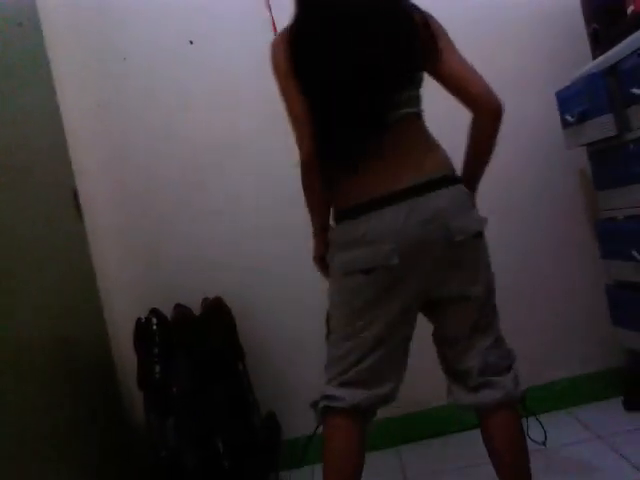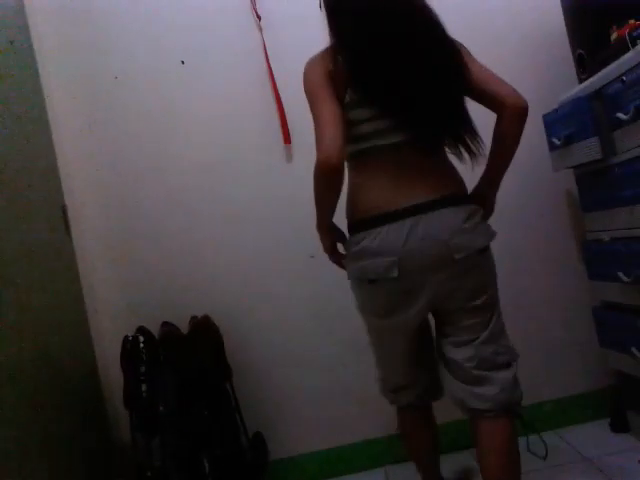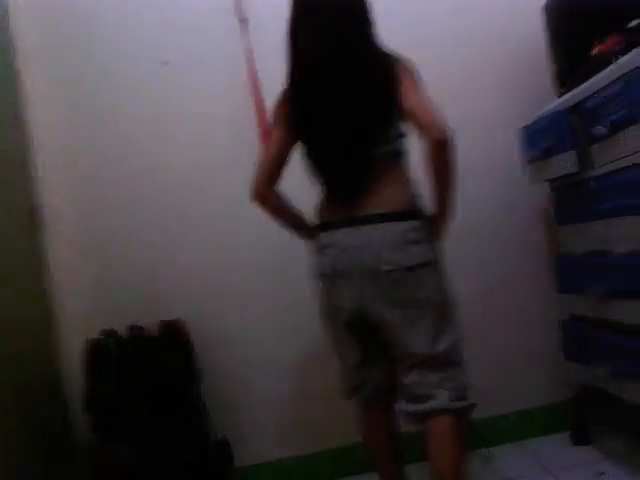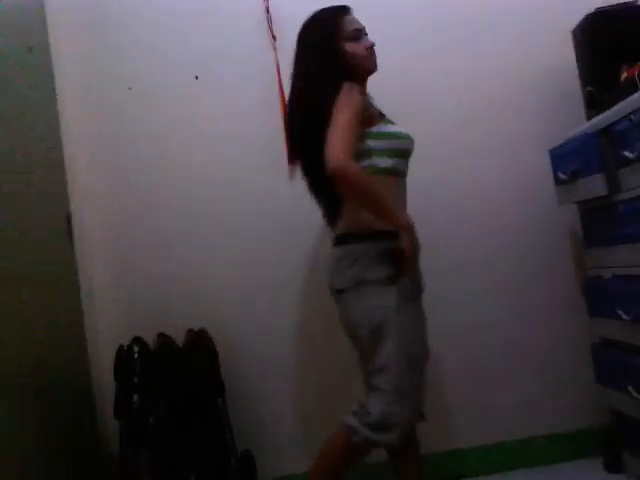
dt=0.4s
person 1, frame 1
left shoulder: (294, 45)
left elbow: (313, 159)
right elbow: (488, 106)
left wrist: (320, 235)
right wrist: (466, 186)
left hip: (365, 231)
right hip: (443, 209)
left knee: (348, 392)
right knee: (487, 372)
person 1, frame 2
left shoulder: (327, 67)
right shoulder: (437, 46)
left elbow: (329, 161)
right elbow: (514, 107)
left wrist: (326, 228)
right wrist: (486, 191)
left hip: (380, 245)
right hip: (454, 225)
left knee: (408, 388)
right knee: (488, 384)
person 1, frame 3
left shoulder: (294, 97)
right shoulder: (389, 68)
left elbow: (263, 188)
right elbow: (436, 135)
right wrist: (441, 208)
left hip: (335, 252)
right hip: (397, 240)
left knee: (371, 388)
right knee: (436, 386)
person 1, frame 4
left shoulder: (357, 104)
right shoulder: (349, 95)
left elbow: (338, 201)
right elbow: (338, 164)
left wrist: (394, 221)
right wrist: (400, 219)
left hip: (382, 261)
right hip: (372, 263)
left knee: (399, 399)
right knee: (389, 407)
